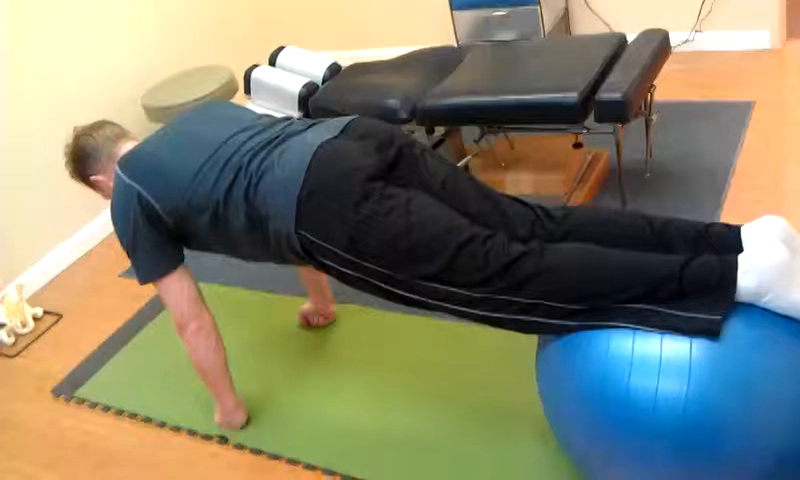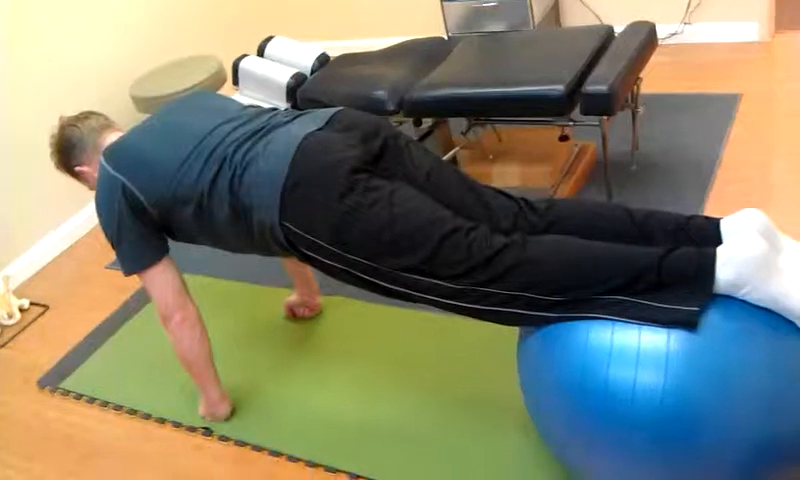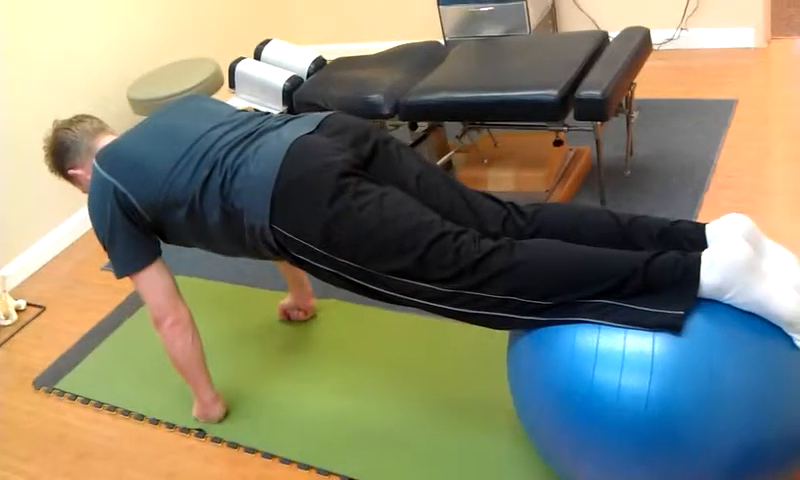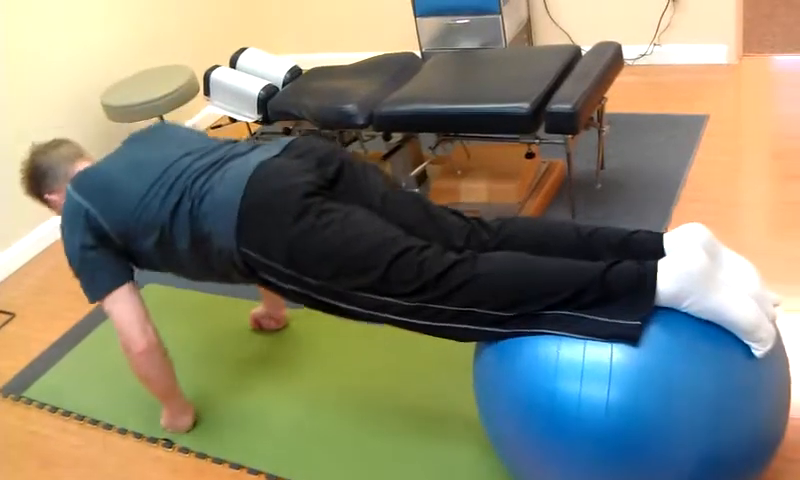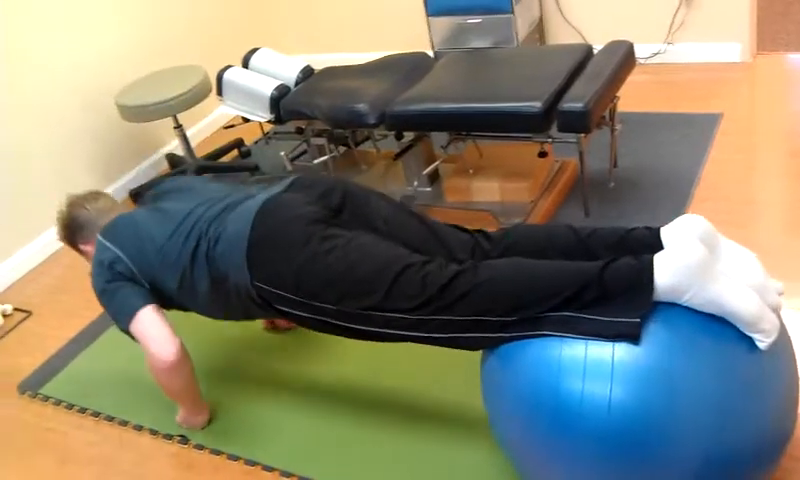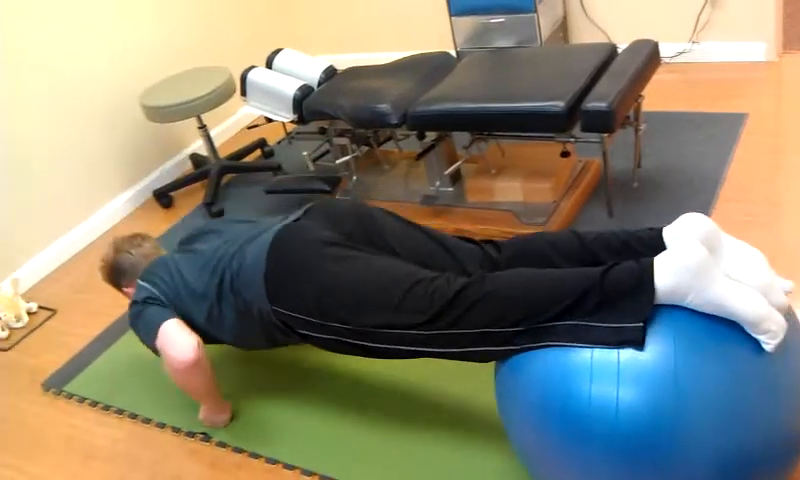
dt=0.4s
person 1, frame 1
left shoulder: (130, 200)
right shoulder: (199, 114)
left elbow: (191, 321)
left wrist: (229, 408)
right wrist: (320, 300)
left hip: (333, 204)
right hip: (360, 135)
left knee: (511, 279)
right knee: (537, 231)
left ankle: (737, 276)
right ankle: (740, 240)
person 1, frame 2
left shoulder: (115, 191)
right shoulder: (188, 104)
left elbow: (176, 313)
left wrist: (213, 400)
right wrist: (305, 290)
left hip: (318, 197)
right hip: (344, 130)
left knee: (493, 270)
right knee: (519, 223)
left ankle: (717, 269)
right ankle: (719, 234)
person 1, frame 3
left shoulder: (107, 193)
right shoulder: (176, 109)
left elbow: (168, 315)
left wrist: (207, 402)
right wrist: (299, 293)
left hip: (309, 199)
right hip: (334, 133)
left knee: (480, 275)
right knee: (506, 227)
left ankle: (703, 274)
right ankle: (706, 238)
person 1, frame 4
left shoulder: (80, 218)
right shoulder: (146, 136)
left elbow: (139, 341)
left wrist: (176, 411)
right wrist: (274, 302)
left hip: (277, 221)
right hip: (302, 156)
left knee: (447, 288)
right knee: (473, 242)
left ankle: (660, 282)
right ankle: (667, 247)
person 1, frame 5
left shoulder: (110, 265)
right shoulder: (165, 189)
left elbow: (165, 353)
left wrist: (193, 411)
right wrist: (288, 302)
left hip: (284, 254)
right hip: (311, 191)
left knee: (454, 300)
right knee: (476, 255)
left ankle: (658, 278)
right ankle: (665, 241)
person 1, frame 6
left shoulder: (147, 299)
right shoulder: (199, 234)
left elbow: (185, 355)
left wrist: (214, 408)
right wrist: (312, 313)
left hip: (299, 281)
right hip: (331, 217)
left knee: (463, 313)
right knee: (490, 265)
left ankle: (662, 280)
right ankle: (672, 241)
